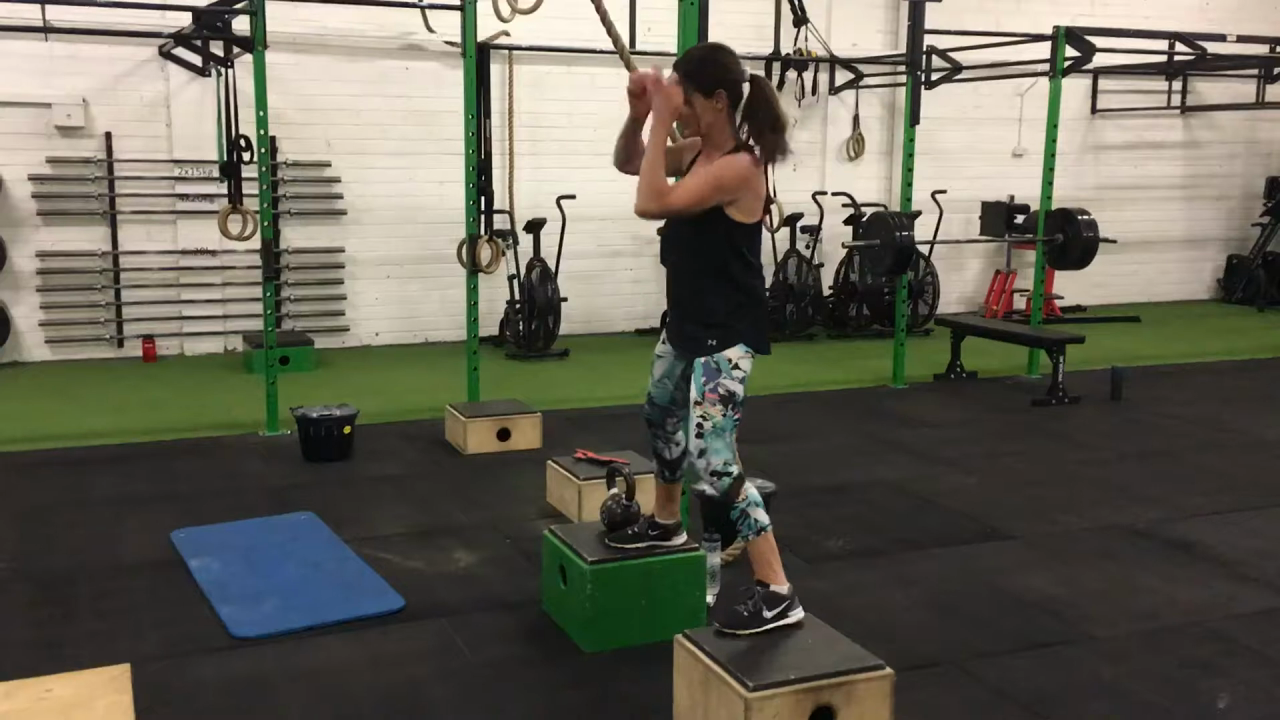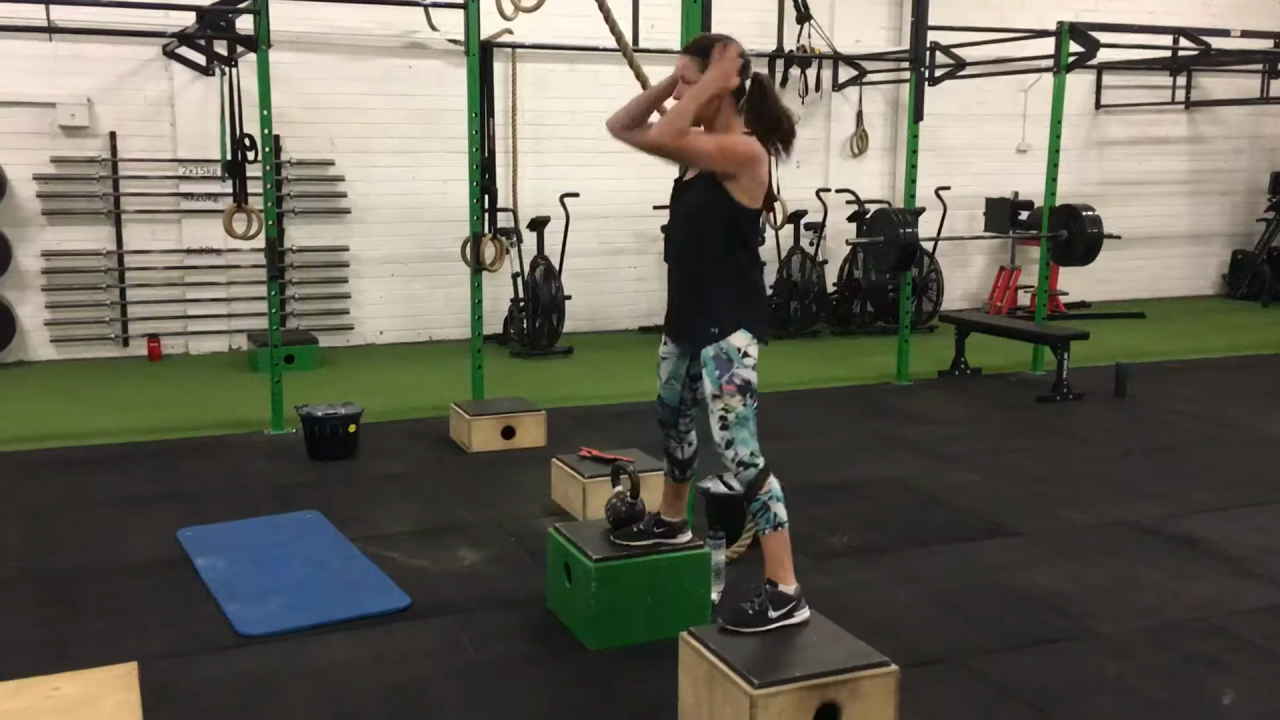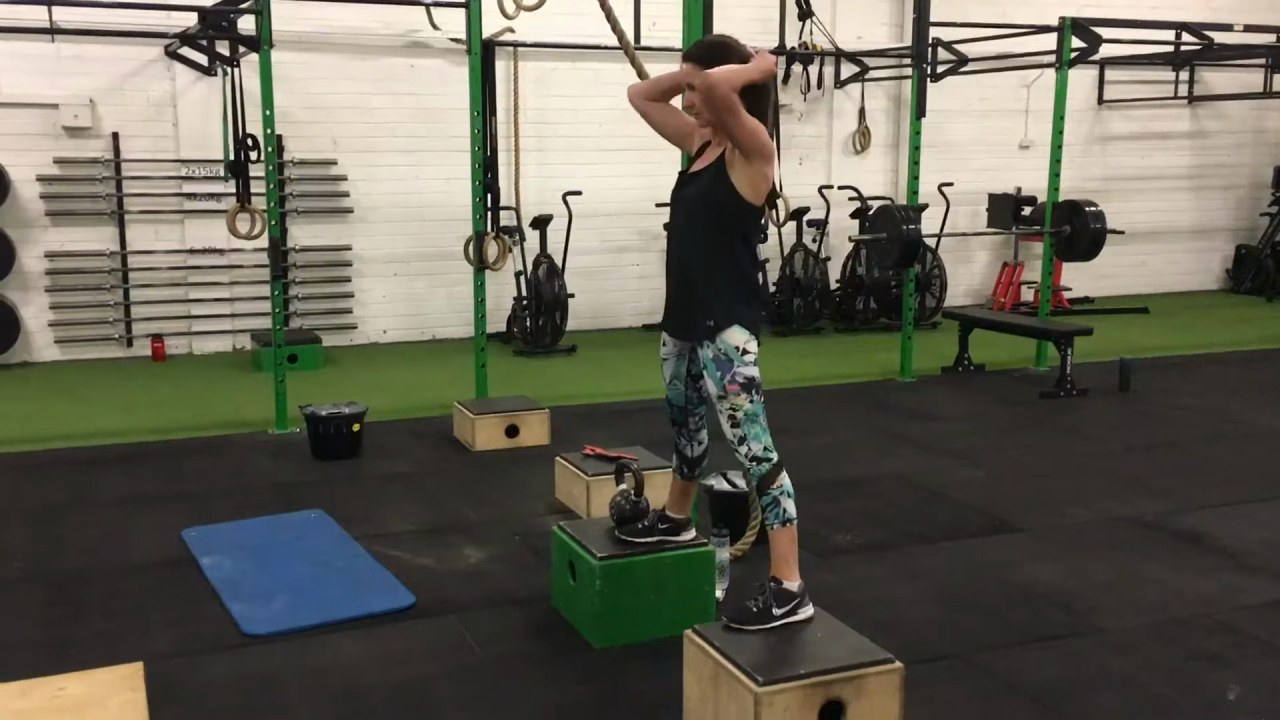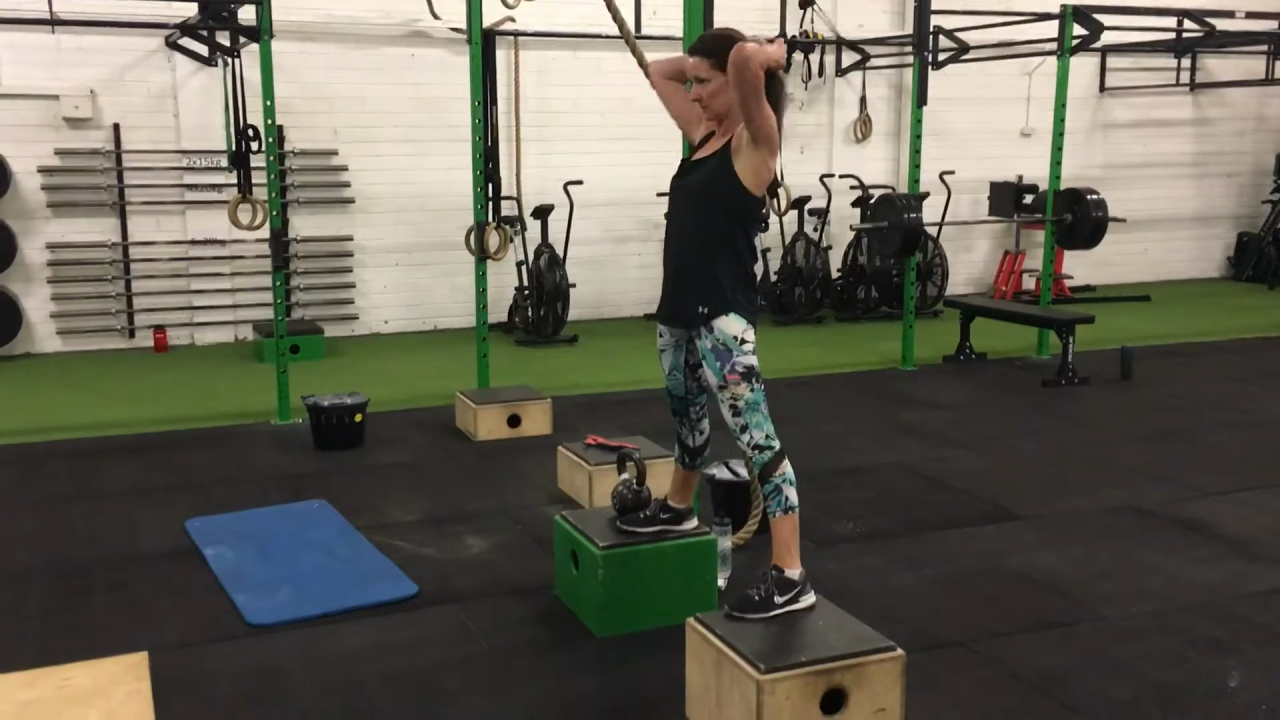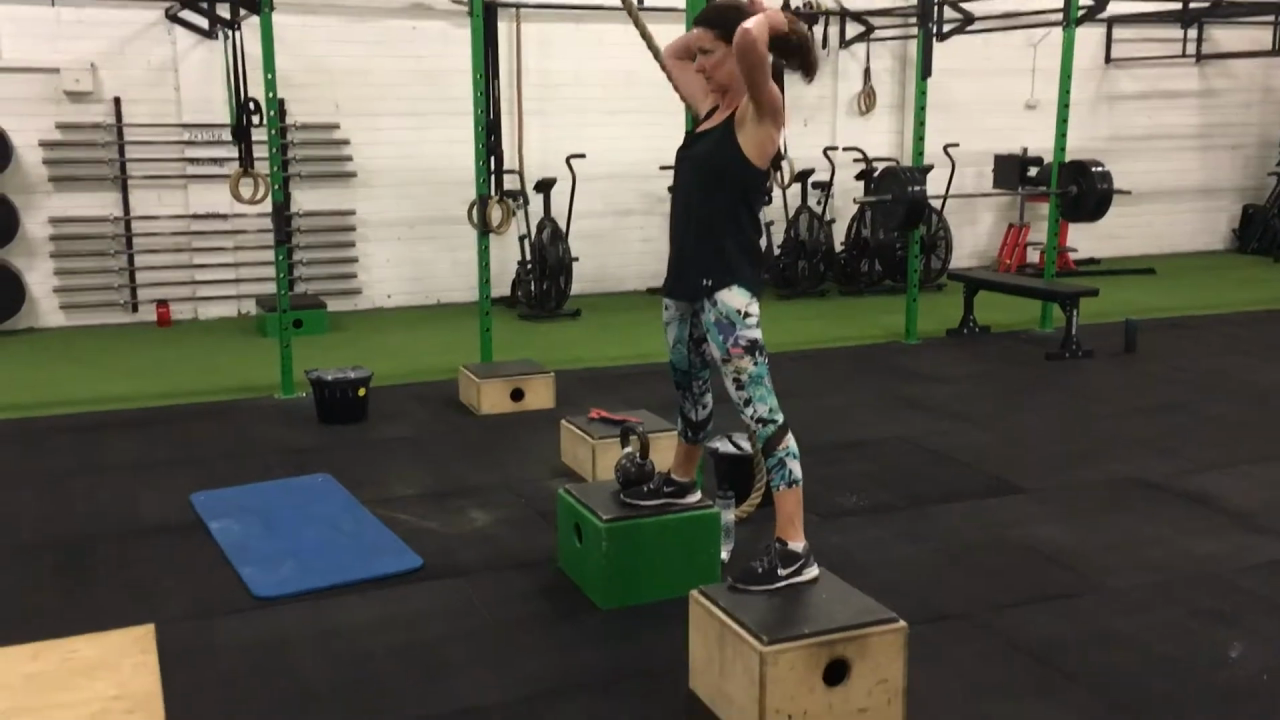
dt=0.2s
person 1, frame 1
left shoulder: (738, 167)
right shoulder: (698, 150)
left elbow: (650, 204)
right elbow: (627, 163)
left wrist: (661, 120)
right wrist: (640, 114)
left hip: (727, 335)
right hip: (687, 323)
left knee: (712, 458)
right knee: (660, 417)
left ankle: (777, 593)
right ankle: (665, 522)
person 1, frame 2
left shoulder: (743, 150)
right shoulder: (702, 144)
left elbow: (662, 138)
right elbow: (620, 128)
left wrist: (705, 85)
right wrist: (668, 84)
left hip: (728, 325)
right hip: (687, 317)
left knee: (738, 451)
right knee: (672, 419)
left ankle: (785, 592)
right ankle: (671, 520)
person 1, frame 3
left shoulder: (752, 146)
right shoulder: (702, 140)
left elbow: (712, 91)
right elbow: (639, 95)
left wrist: (756, 68)
right wrist: (696, 73)
left hip: (726, 322)
right hip: (685, 314)
left knee: (753, 448)
right knee: (684, 422)
left ankle: (789, 590)
right ankle: (676, 518)
person 1, frame 4
left shoulder: (757, 138)
right shoulder: (705, 132)
left elbow: (743, 60)
right elbow: (659, 73)
left wrist: (768, 54)
right wrist: (697, 64)
left hip: (721, 311)
right hip: (680, 305)
left knee: (757, 437)
right knee: (686, 412)
left ankle: (790, 577)
right ankle: (678, 507)
person 1, frame 5
left shoulder: (761, 111)
right shoulder: (712, 105)
right elbow: (672, 53)
left hip: (726, 283)
right hip: (686, 278)
left knee: (760, 410)
right knee: (689, 386)
left ankle: (794, 551)
right ankle: (681, 481)
